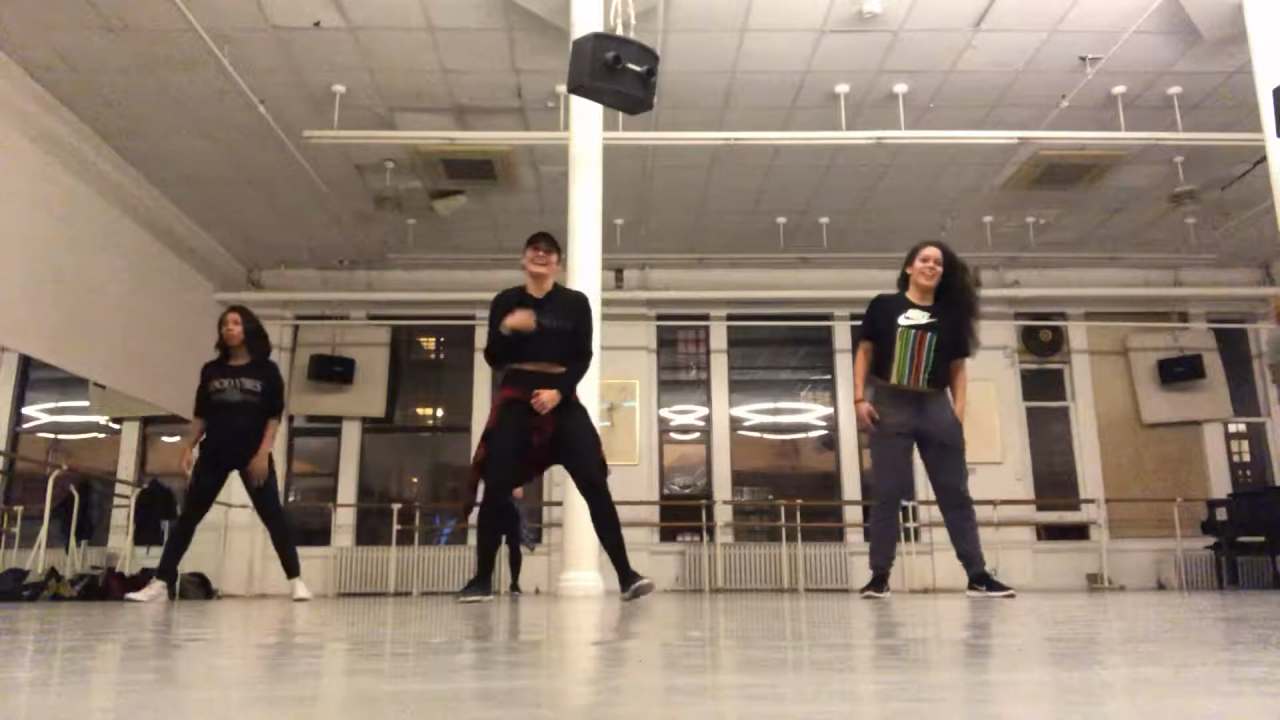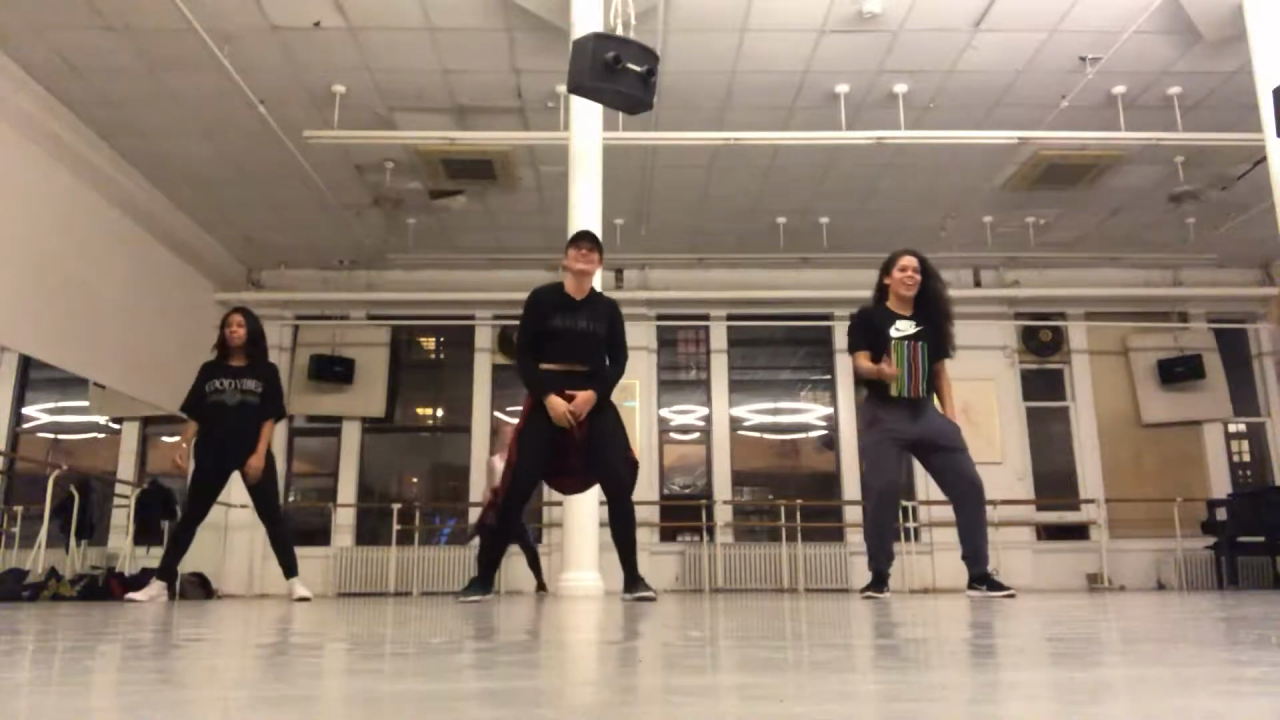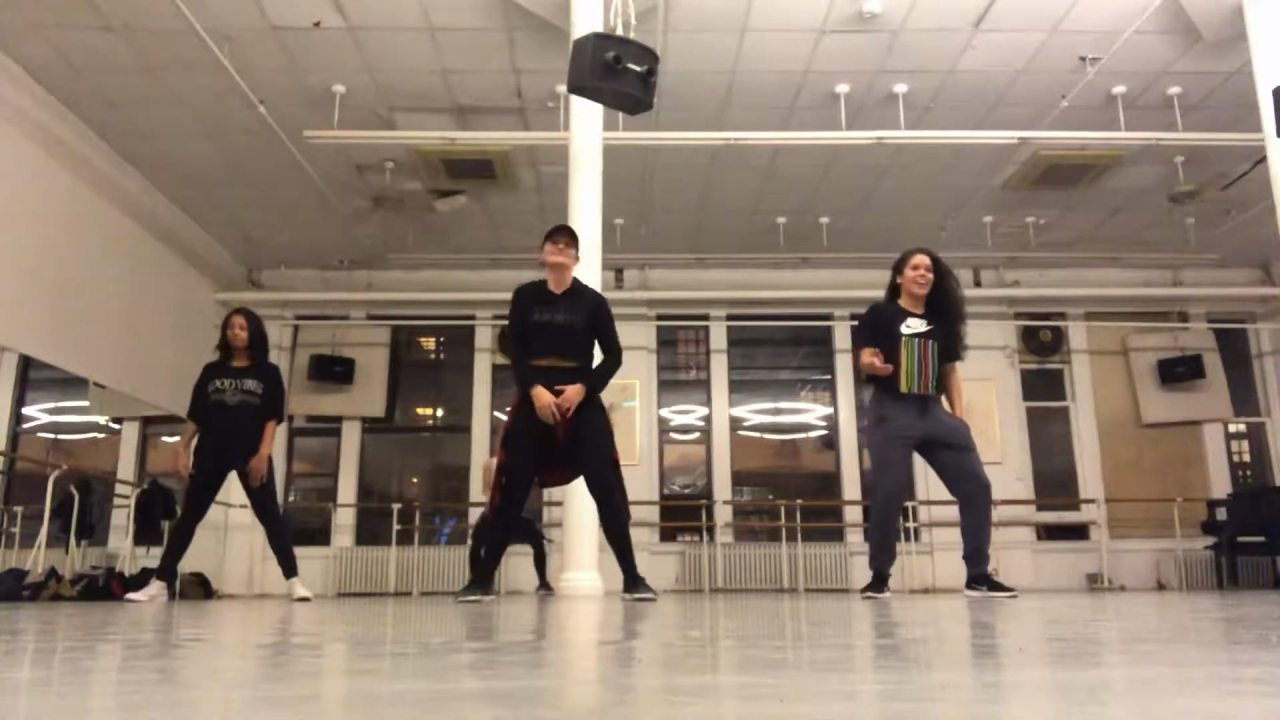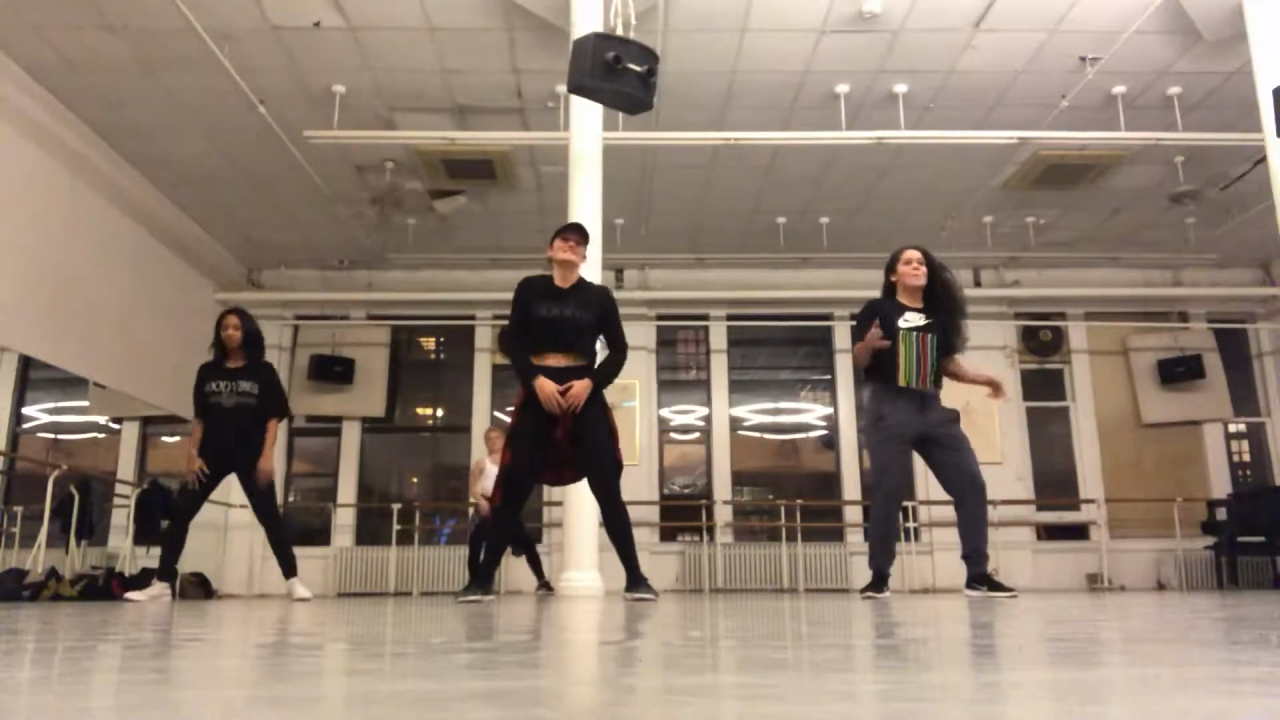
dt=0.5s
person 1, frame 1
left shoulder: (575, 303)
right shoulder: (506, 302)
left elbow: (583, 356)
right elbow: (493, 358)
left wrist: (558, 391)
right wrist: (506, 328)
left hip: (561, 397)
right hip: (516, 397)
left knee: (593, 482)
right knee: (496, 487)
left ankle: (626, 575)
right ankle: (482, 580)
person 1, frame 2
left shoulder: (608, 309)
right shoulder: (542, 299)
left elbow: (619, 361)
right elbow: (524, 356)
left wrist: (595, 393)
right wrist: (547, 396)
left hip: (594, 398)
right hip: (547, 397)
left knee: (619, 483)
right knee: (518, 487)
left ankle: (632, 579)
right ankle: (484, 578)
person 1, frame 3
left shoulder: (592, 300)
right shoulder: (526, 296)
left elbow: (613, 355)
right elbow: (516, 351)
left wrist: (585, 387)
right wrist: (534, 389)
left hip: (581, 395)
right hip: (534, 394)
left knee: (606, 487)
right knee: (514, 489)
left ankle: (632, 579)
right ankle: (483, 579)
person 1, frame 4
left shoulder: (599, 296)
right shoulder: (530, 289)
left elbow: (619, 350)
right elbow: (511, 343)
left wrist: (592, 382)
right wrist: (535, 380)
left hip: (585, 393)
right hip: (538, 392)
left knee: (607, 487)
right knee: (514, 488)
left ankle: (635, 579)
right ankle: (483, 580)
person 2, frame 1
left shoulder: (951, 314)
right shoulder: (884, 306)
left elbow: (957, 366)
right elbow: (864, 353)
left wrist: (959, 406)
right wrist: (860, 398)
left hip: (935, 406)
right hip: (890, 405)
left knee: (955, 490)
right knee: (889, 490)
left ankle: (977, 576)
right ankle: (880, 576)
person 2, frame 2
left shoulder: (931, 320)
right shoulder: (868, 318)
left elbow: (939, 371)
right elbow: (860, 363)
left wrist: (949, 414)
right wrist: (878, 371)
left hip: (926, 414)
right hip: (883, 415)
left knee: (969, 487)
right knee: (882, 491)
left ankle: (978, 575)
right ankle: (879, 576)
person 2, frame 3
left shoulder: (943, 320)
right shoulder: (879, 315)
left elbow: (949, 371)
right elbow: (864, 362)
left wrist: (959, 416)
right wrist: (874, 367)
left hip: (934, 412)
right hip: (891, 411)
left knee: (976, 486)
right knee: (889, 492)
left ankle: (978, 575)
right ankle: (880, 576)
person 2, frame 4
left shoulder: (940, 315)
right shoulder: (878, 310)
right elbow: (859, 359)
left wrist: (978, 378)
right wrist: (868, 343)
left hip: (933, 409)
right hip: (889, 407)
left knee: (971, 485)
right knee: (889, 490)
left ankle: (977, 575)
right ankle: (879, 576)
person 3, frame 1
left shoulder: (266, 369)
right shoulder: (211, 370)
left elbow: (274, 416)
right elbow: (201, 415)
left wrist: (263, 452)
right wrist: (188, 449)
left hip: (253, 455)
right hip: (213, 454)
left knee: (274, 516)
right knee: (189, 516)
left ankle: (296, 582)
right ankle: (161, 583)
person 3, frame 2
left shoulder: (266, 371)
right shoulder: (209, 371)
left elbow: (270, 417)
right elbow: (195, 414)
left wrist: (260, 453)
right wrist: (184, 446)
left hip: (253, 455)
right hip: (212, 455)
left knee: (272, 516)
right knee: (190, 517)
left ankle: (294, 581)
right ankle: (160, 583)
person 3, frame 3
left shoulder: (267, 372)
right shoulder: (211, 371)
left elbow: (273, 417)
right elbow: (196, 416)
left wrist: (262, 453)
right wrist: (182, 449)
left hip: (251, 455)
right hip: (211, 454)
left knee: (270, 516)
right knee: (188, 516)
left ankle: (293, 581)
right ankle: (160, 583)
person 3, frame 4
left shoulder: (263, 371)
right shoulder: (207, 371)
left elbow: (274, 417)
right elbow: (200, 418)
left wrist: (267, 456)
right wrist: (193, 453)
left hip: (251, 456)
right hip: (211, 455)
left knee: (270, 517)
right knee: (180, 512)
left ankle: (293, 581)
right ankle: (162, 583)
